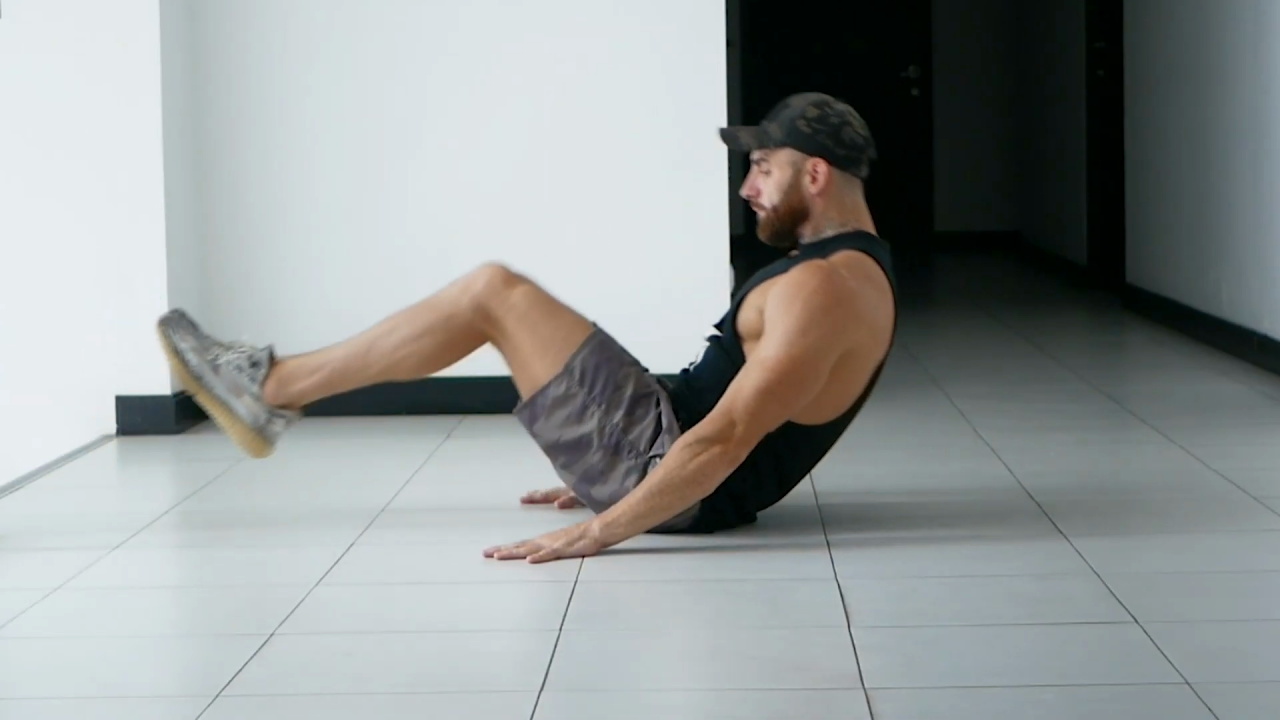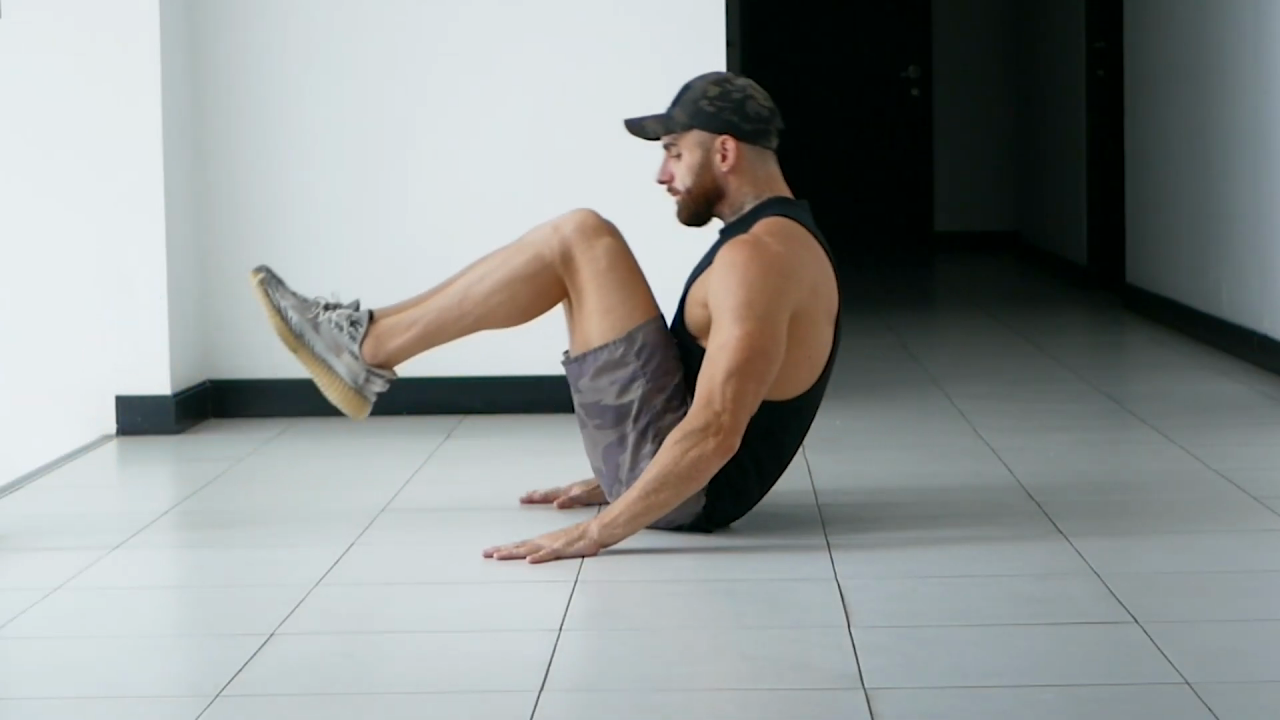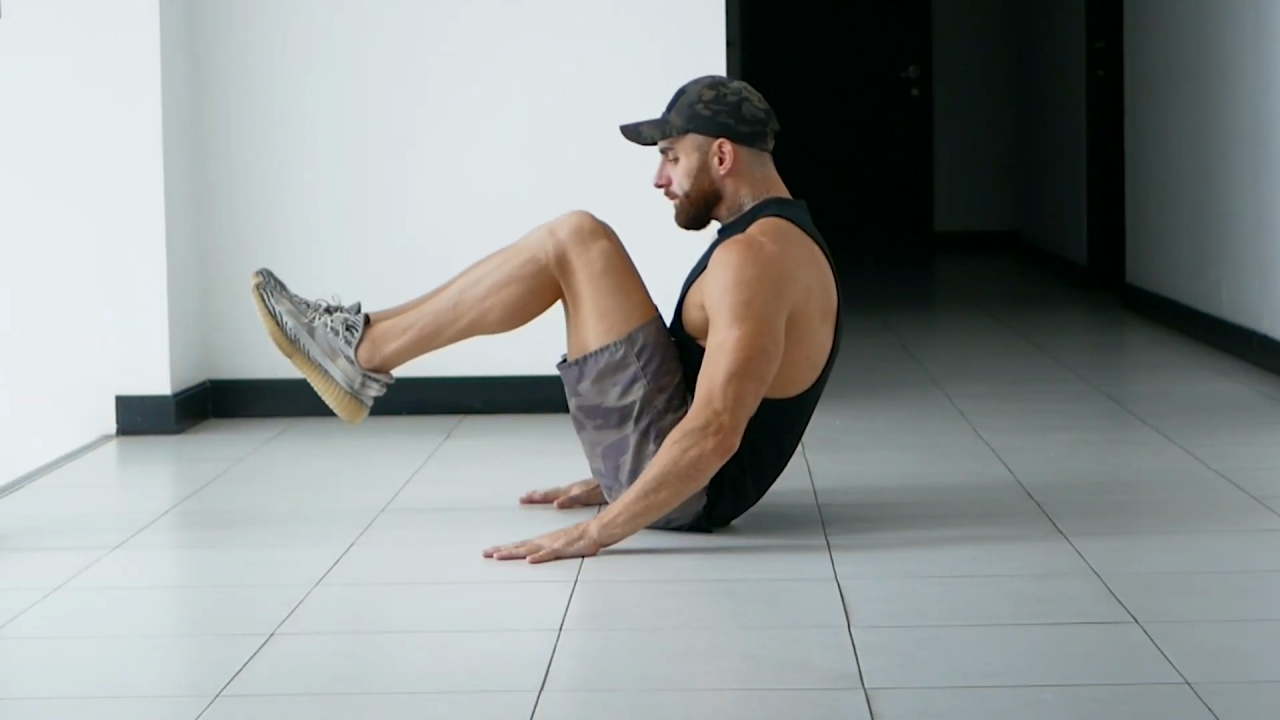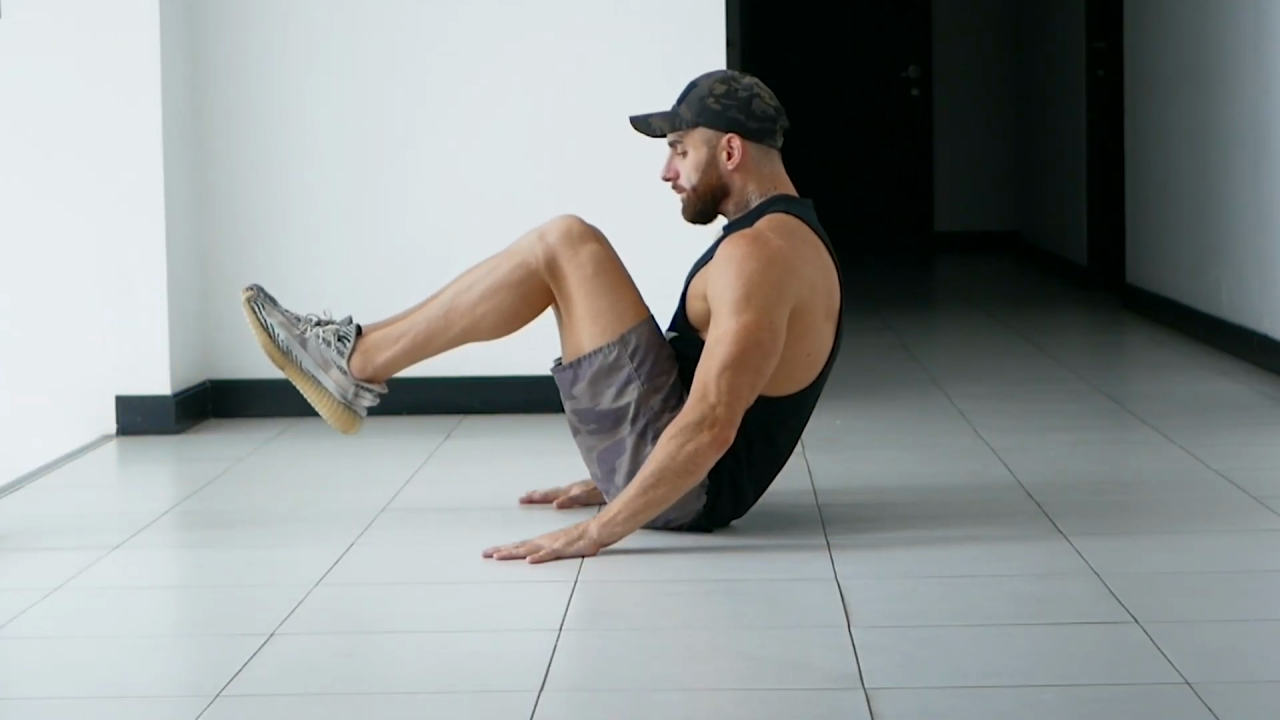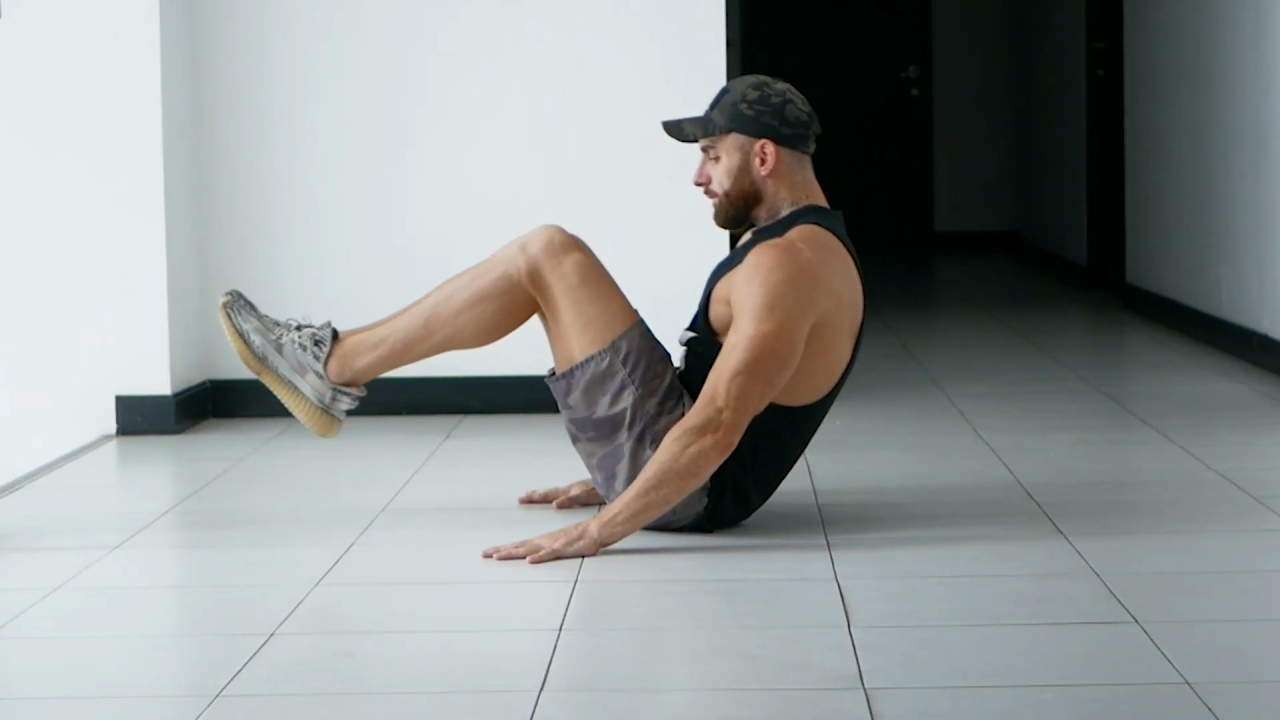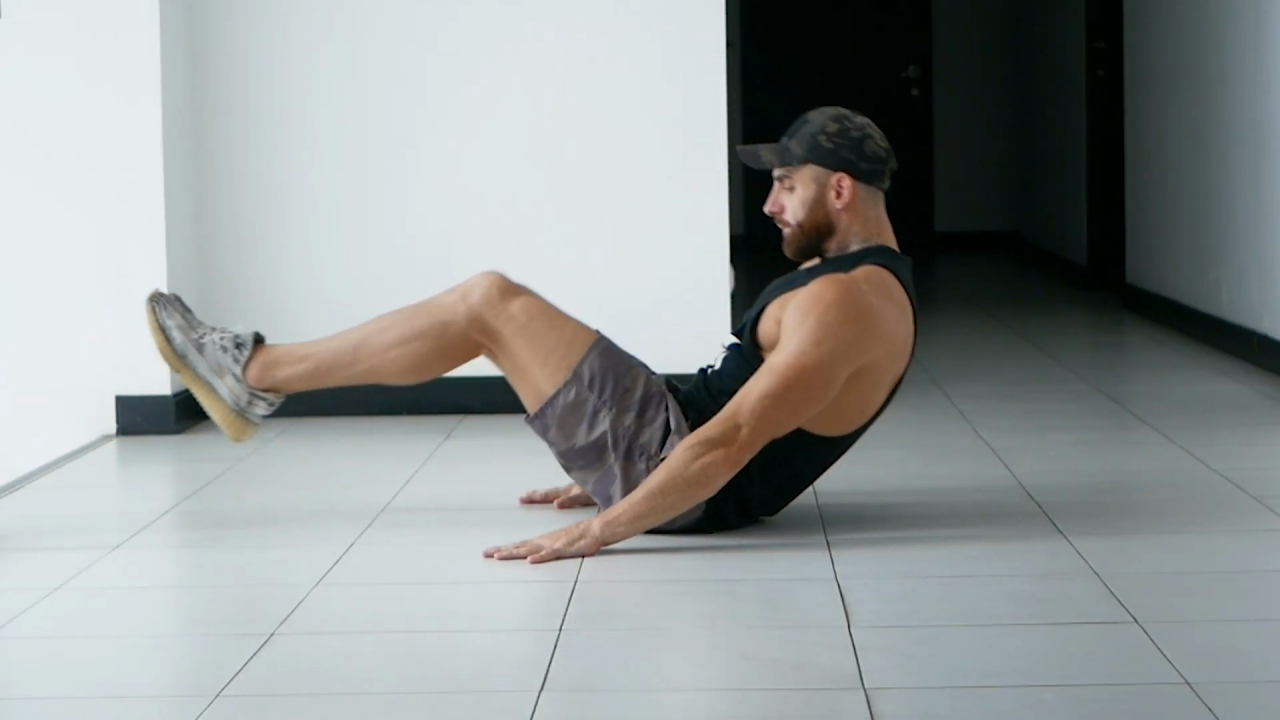
dt=0.2s
person 1, frame 1
left shoulder: (826, 289)
right shoulder: (849, 265)
left elbow: (725, 440)
left wrist: (597, 532)
right wrist: (605, 465)
left hip: (675, 475)
right hip: (671, 442)
left knee: (495, 289)
right knee: (499, 301)
left ankle: (269, 389)
right ankle: (271, 387)
person 1, frame 2
left shoulder: (756, 257)
right shoulder: (782, 234)
left elbow: (714, 433)
left wrist: (598, 532)
right wrist: (617, 476)
left hip: (689, 489)
right hip: (687, 472)
left knee: (581, 238)
right knee: (574, 247)
left ankle: (366, 348)
right ankle: (370, 343)
person 1, frame 3
left shoulder: (752, 256)
right shoulder: (777, 236)
left elbow: (714, 433)
left wrist: (598, 532)
right wrist: (618, 475)
left hip: (689, 488)
right hip: (680, 467)
left knee: (576, 238)
right knee: (569, 250)
left ankle: (362, 352)
right ankle: (367, 348)
person 1, frame 4
left shoulder: (758, 252)
right shoulder: (783, 236)
left elbow: (710, 426)
left wrist: (599, 531)
right wrist: (616, 477)
left hip: (687, 488)
right hip: (684, 473)
left knee: (566, 243)
right knee: (562, 252)
left ankle: (357, 361)
right ankle: (360, 357)
person 1, frame 5
left shoulder: (787, 263)
right shoulder: (808, 244)
left elbow: (714, 429)
left wrist: (599, 531)
right wrist: (616, 480)
left hip: (692, 488)
right hip: (688, 474)
left knee: (548, 254)
right knee: (547, 263)
left ankle: (334, 366)
right ankle: (339, 362)
person 1, frame 6
left shoulder: (845, 302)
right shoulder: (858, 278)
left elbow: (731, 442)
left wrist: (599, 531)
right wrist: (609, 480)
left hip: (678, 477)
right hip: (683, 467)
left knee: (488, 301)
right knee: (499, 309)
left ankle: (256, 372)
right ankle: (266, 372)
